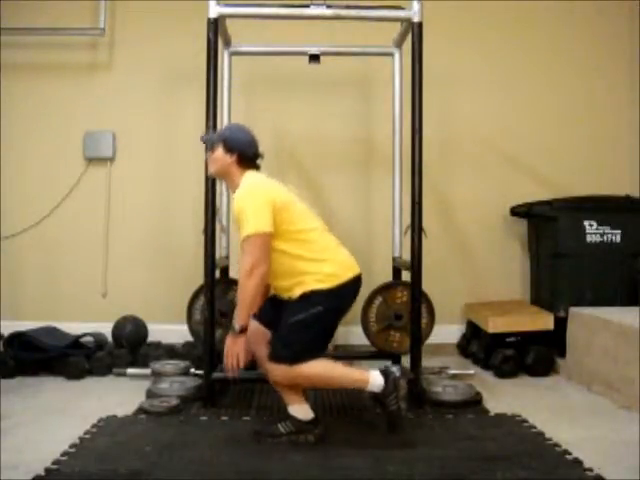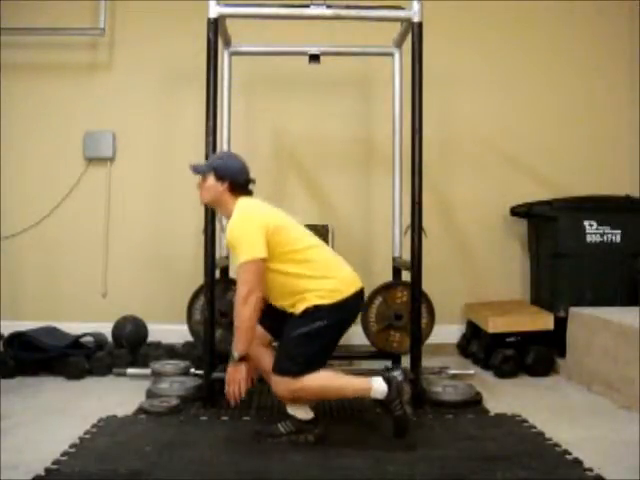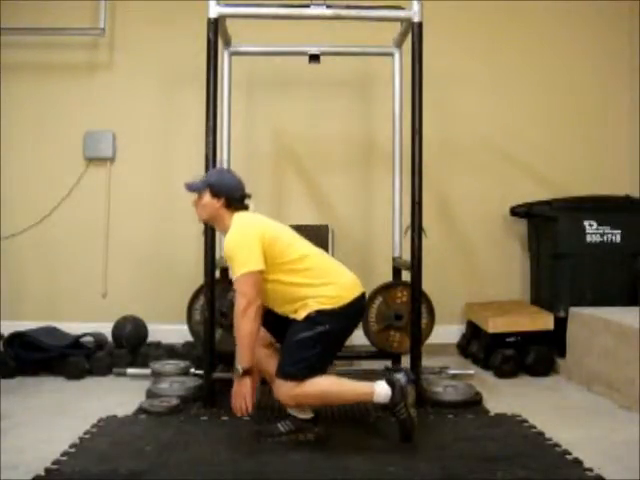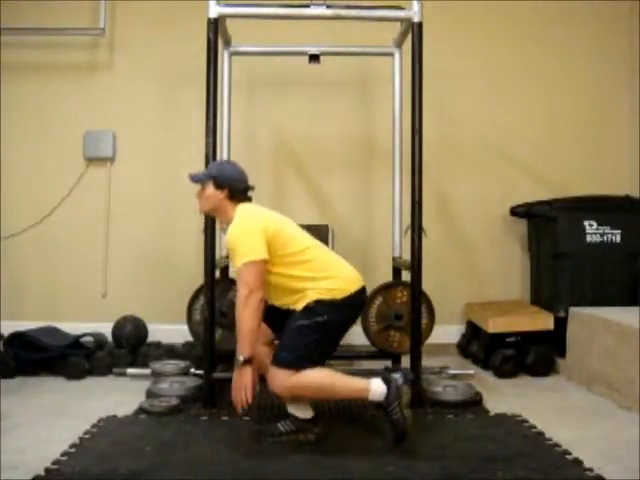
dt=0.2s
person 1, frame 1
left shoulder: (249, 194)
right shoulder: (254, 188)
left elbow: (254, 268)
right elbow: (261, 267)
left wrist: (237, 331)
right wrist: (245, 327)
left hip: (328, 282)
right hip: (316, 277)
left knee: (282, 368)
right knee: (255, 335)
left ankle: (380, 382)
right ankle: (302, 418)
person 1, frame 2
left shoulder: (243, 222)
right shoulder: (249, 213)
left elbow: (248, 295)
right elbow: (257, 291)
left wrist: (238, 360)
right wrist: (244, 352)
left hip: (331, 296)
right hip: (320, 290)
left knee: (285, 383)
right knee: (253, 337)
left ankle: (385, 387)
right ankle: (302, 418)
person 1, frame 3
left shoulder: (239, 236)
right shoulder: (247, 227)
left elbow: (247, 308)
right elbow: (254, 303)
left wrist: (242, 374)
right wrist: (248, 367)
left hip: (334, 302)
right hip: (322, 296)
left knee: (289, 390)
right knee: (254, 341)
left ankle: (388, 390)
right ankle: (302, 418)
person 1, frame 4
left shoulder: (243, 227)
right shoulder: (249, 219)
left elbow: (250, 297)
right elbow: (256, 294)
left wrist: (243, 364)
right wrist: (248, 358)
left hip: (334, 294)
right hip: (325, 289)
left knee: (283, 378)
right knee: (255, 339)
left ankle: (382, 390)
right ankle: (302, 417)
